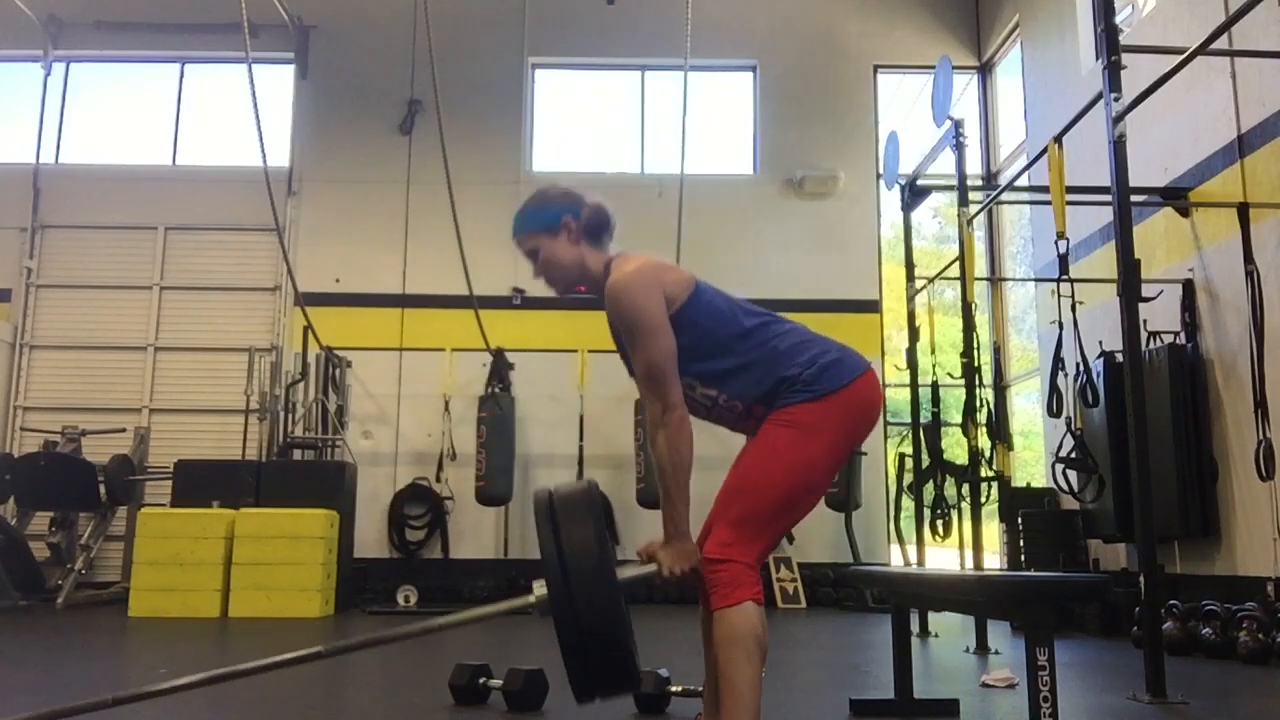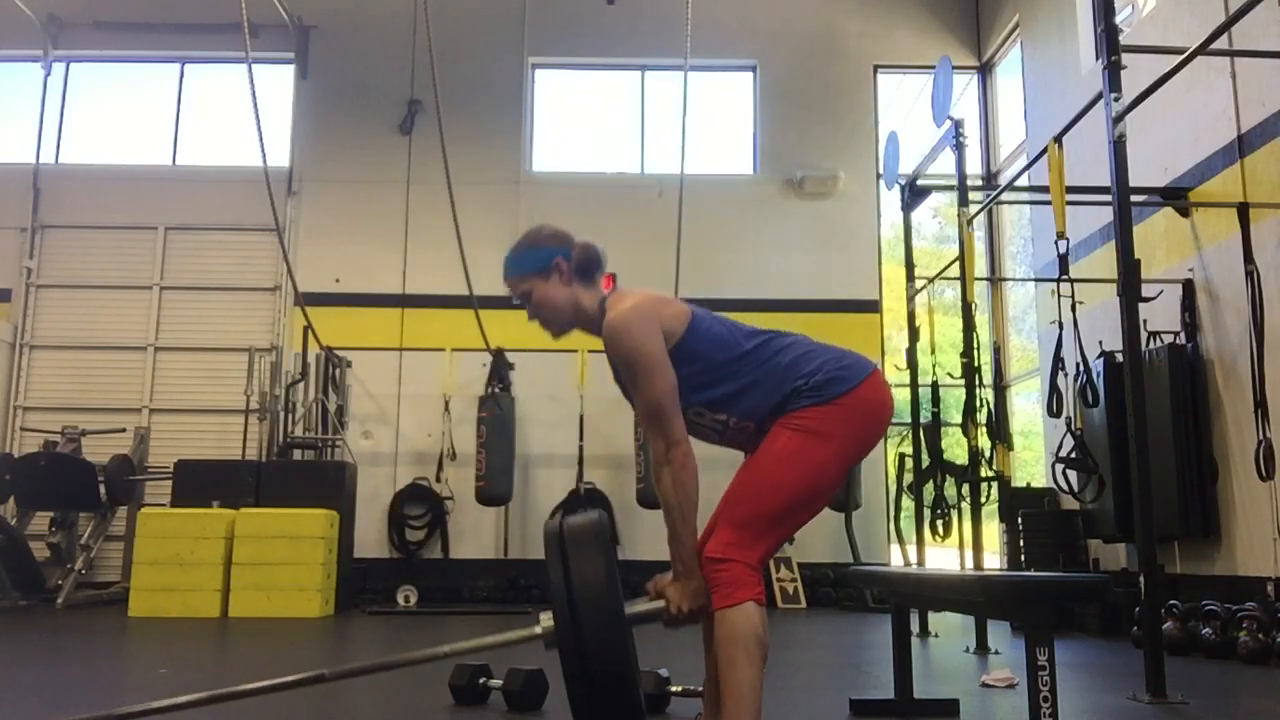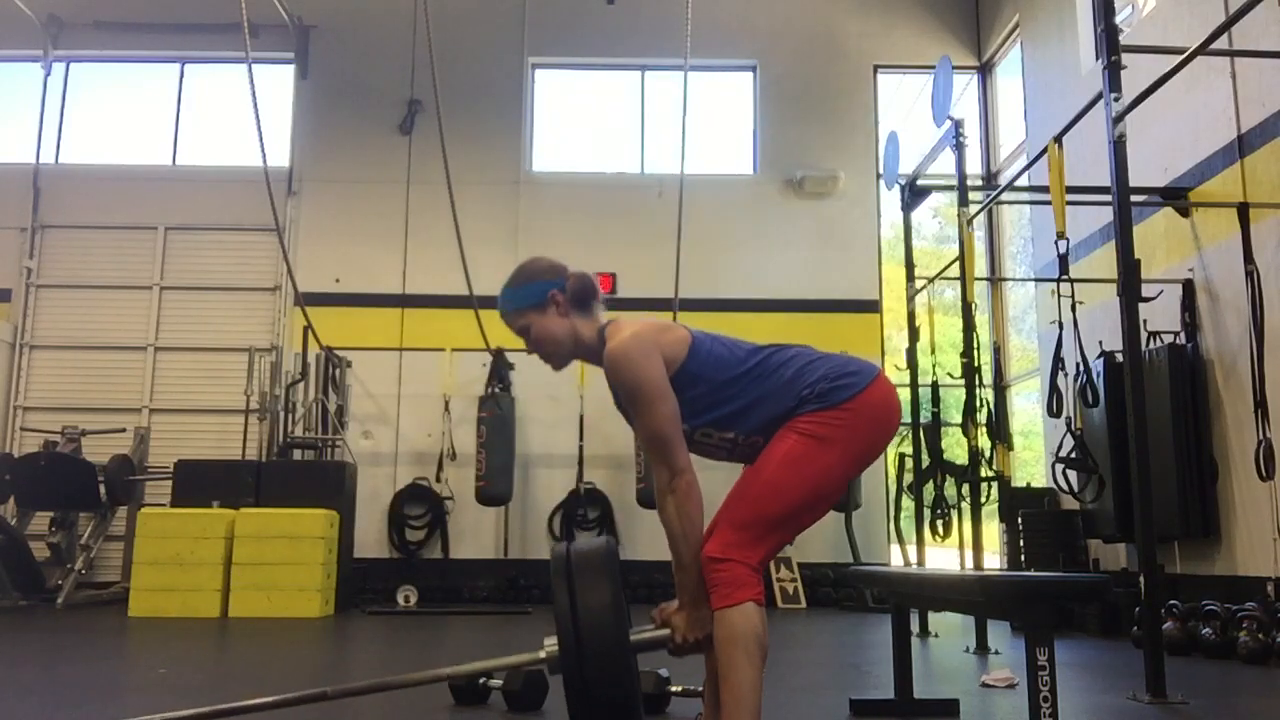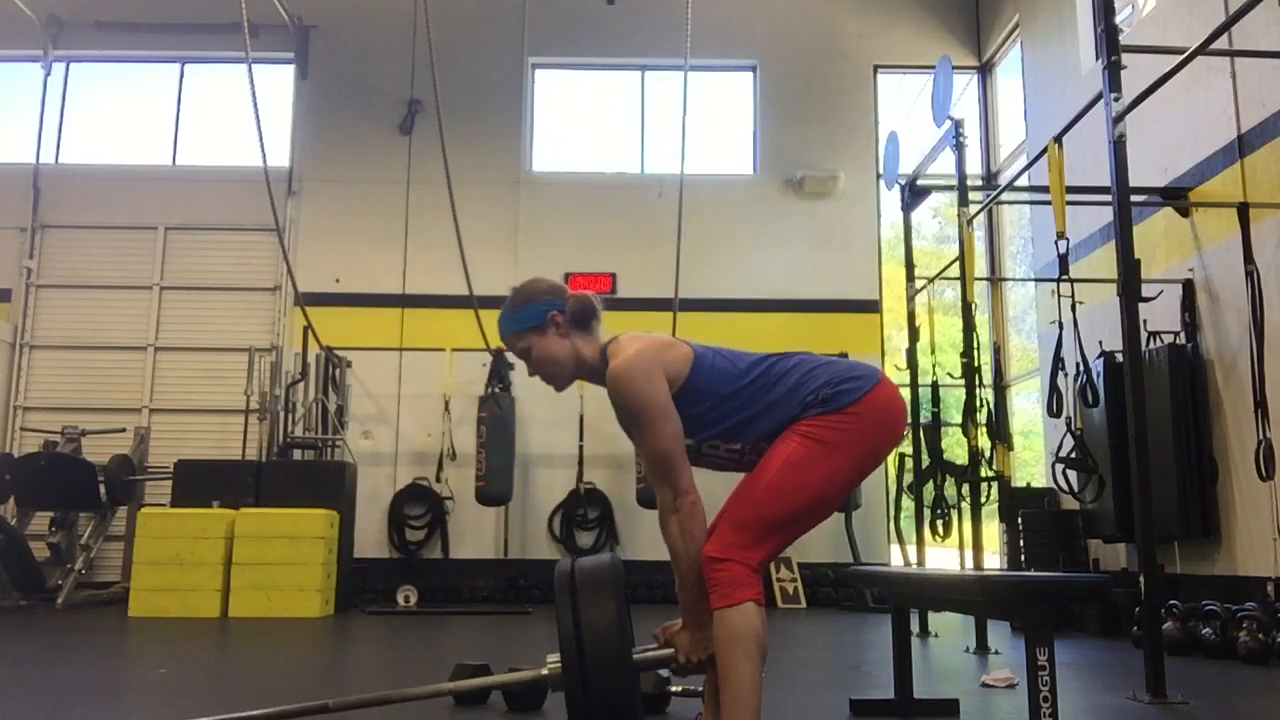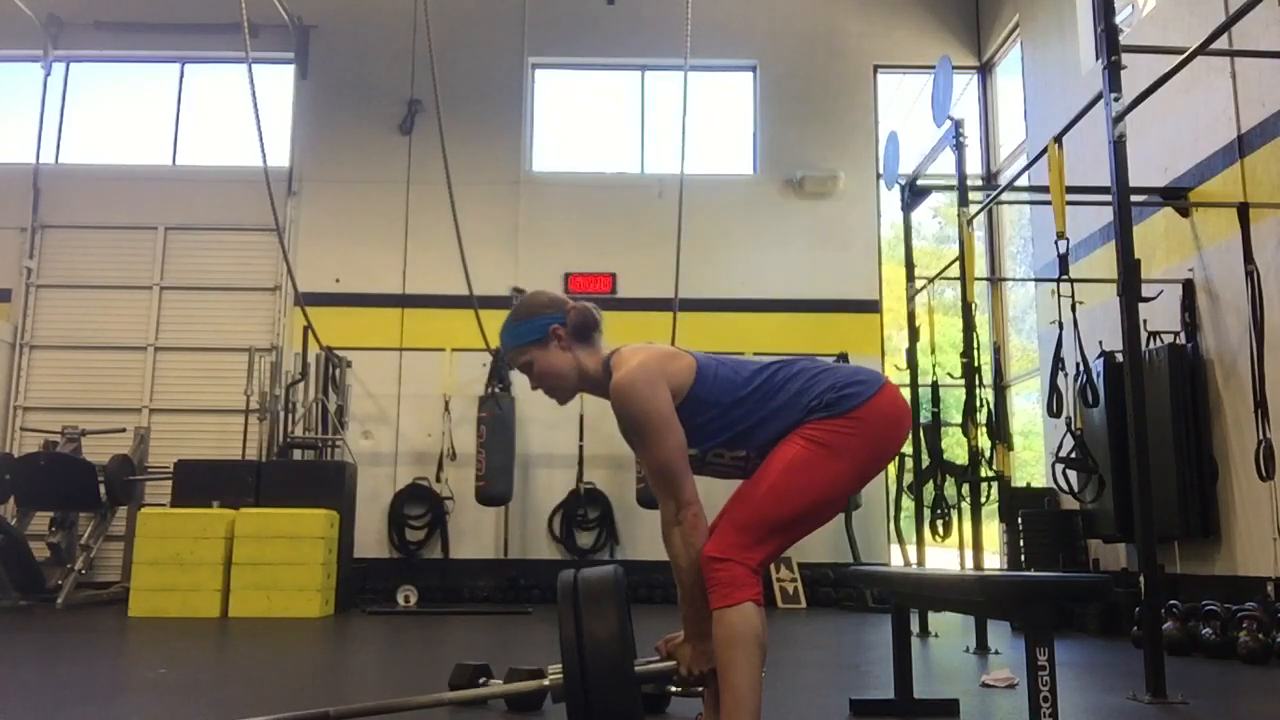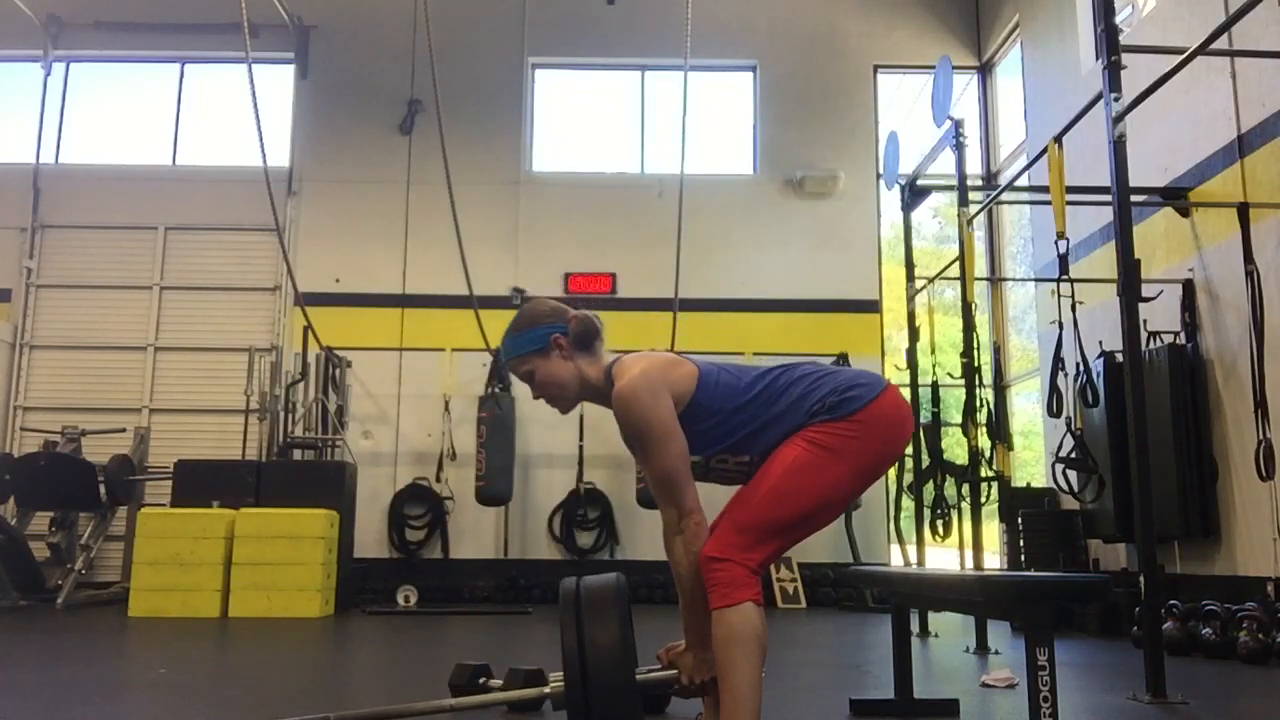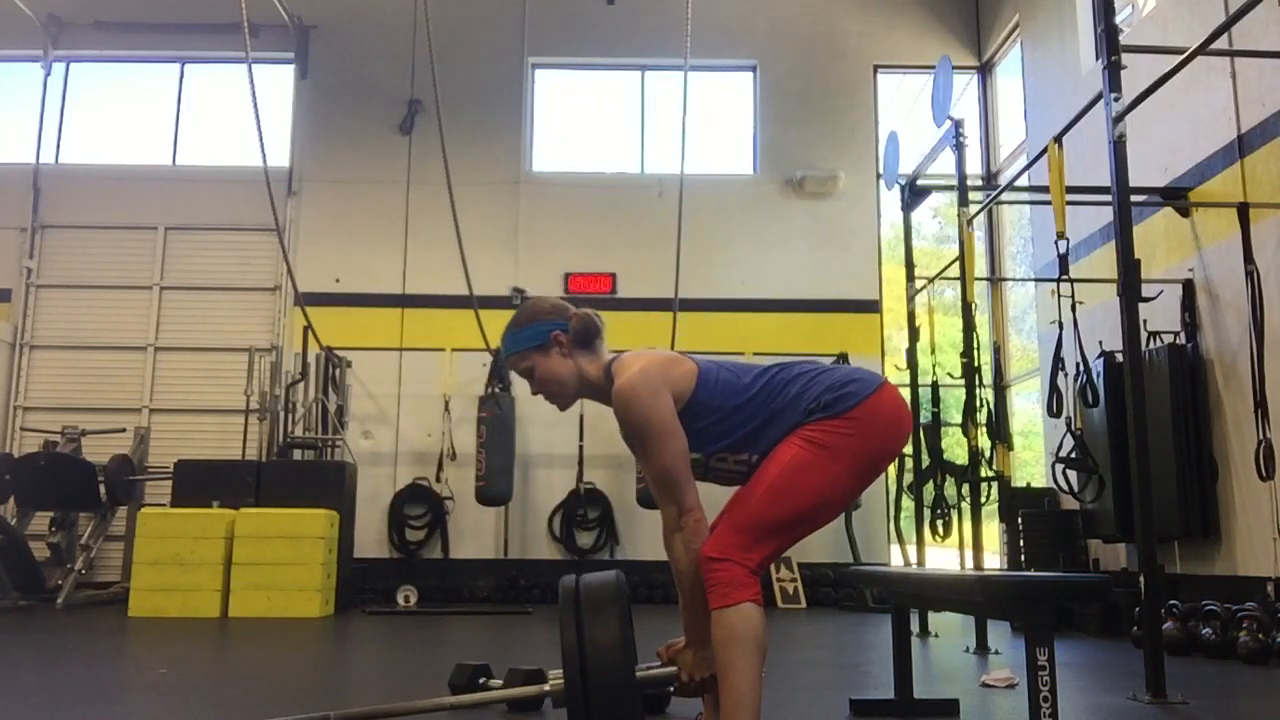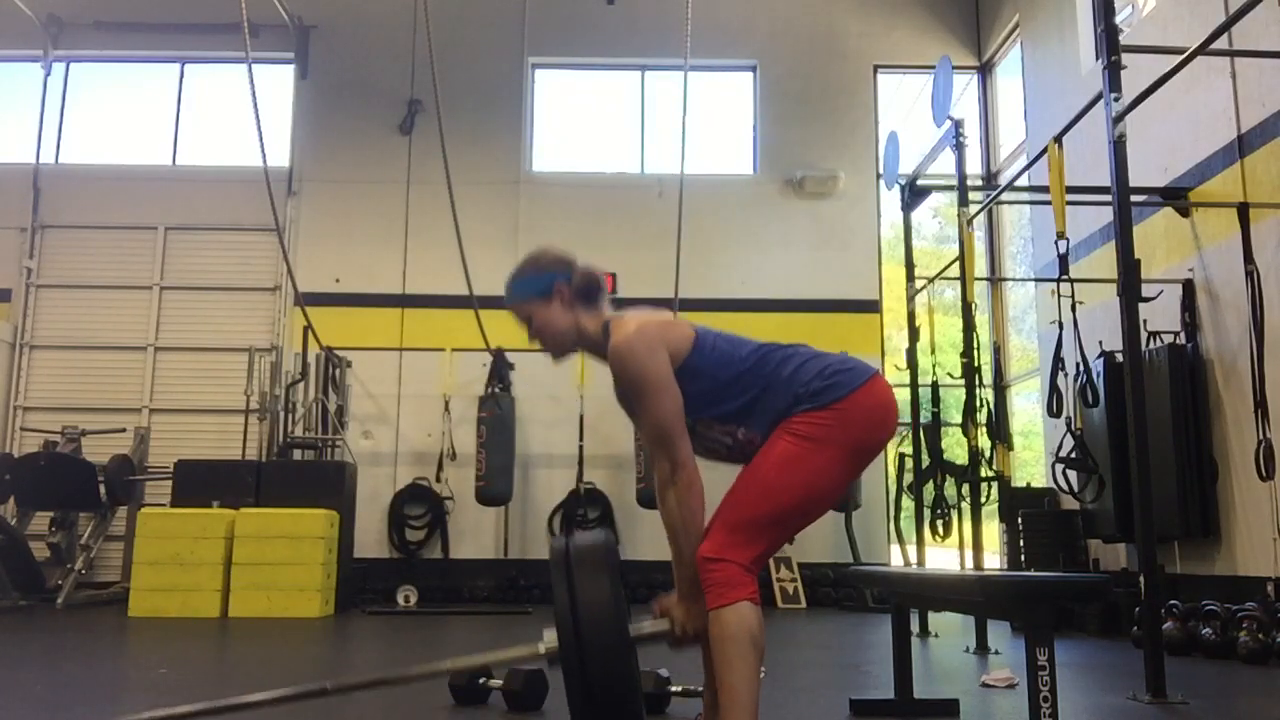
dt=0.2s
person 1, frame 1
left shoulder: (630, 281)
right shoulder: (626, 291)
left elbow: (671, 415)
right elbow: (663, 416)
left wrist: (676, 538)
right wrist: (677, 538)
left hip: (826, 394)
right hip: (814, 401)
left knee: (728, 560)
right knee: (718, 561)
person 1, frame 2
left shoulder: (627, 319)
right shoulder: (625, 326)
left elbow: (676, 450)
right elbow: (665, 452)
left wrist: (686, 573)
right wrist: (688, 569)
left hip: (838, 399)
right hip: (830, 405)
left knee: (729, 561)
right knee: (720, 561)
person 1, frame 3
left shoulder: (627, 349)
right shoulder: (625, 354)
left elbow: (680, 478)
right elbow: (668, 481)
left wrist: (692, 602)
right wrist: (691, 596)
left hip: (845, 404)
right hip: (836, 410)
left knee: (729, 562)
right knee: (723, 560)
person 1, frame 4
left shoulder: (630, 368)
right shoulder: (628, 372)
left elbow: (683, 499)
right elbow: (671, 501)
left wrist: (696, 623)
right wrist: (695, 618)
left hip: (851, 409)
right hip: (844, 413)
left knee: (728, 561)
right knee: (724, 557)
person 1, frame 5
left shoulder: (633, 379)
right shoulder: (631, 384)
left elbow: (686, 510)
right elbow: (674, 511)
left wrist: (698, 636)
right wrist: (697, 630)
left hip: (855, 413)
right hip: (846, 418)
left knee: (729, 561)
right knee: (725, 556)
person 1, frame 6
left shoulder: (635, 388)
right shoulder: (630, 395)
left elbow: (688, 520)
right elbow: (677, 521)
left wrist: (699, 645)
right wrist: (698, 640)
left hip: (859, 415)
right hip: (850, 420)
left knee: (728, 561)
right knee: (725, 557)
person 1, frame 7
left shoulder: (635, 385)
right shoulder: (631, 391)
left elbow: (688, 518)
right elbow: (676, 519)
left wrist: (699, 643)
right wrist: (697, 638)
left hip: (856, 414)
right hip: (848, 419)
left knee: (727, 562)
right knee: (725, 558)
person 1, frame 8
left shoulder: (632, 341)
right shoulder: (628, 353)
left elbow: (682, 475)
right elbow: (669, 476)
left wrist: (689, 596)
right wrist: (688, 592)
left hip: (844, 406)
right hip: (839, 410)
left knee: (725, 562)
right knee: (725, 560)
